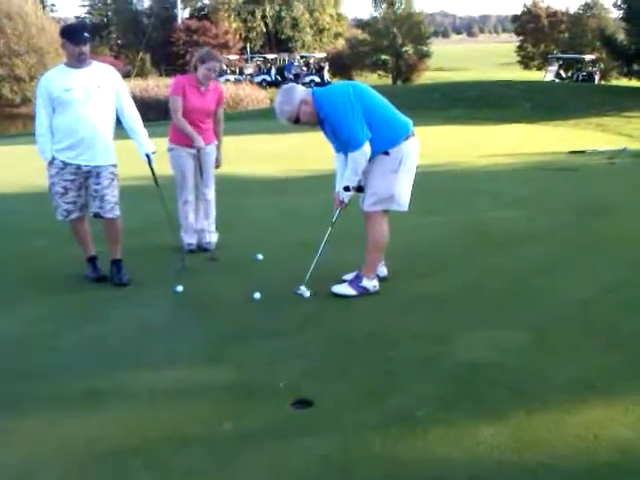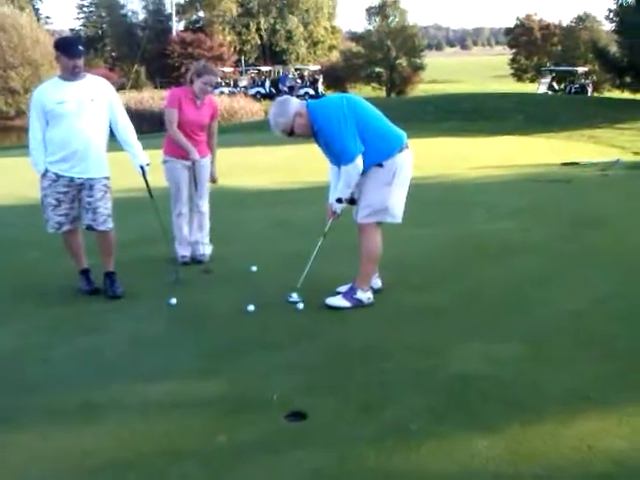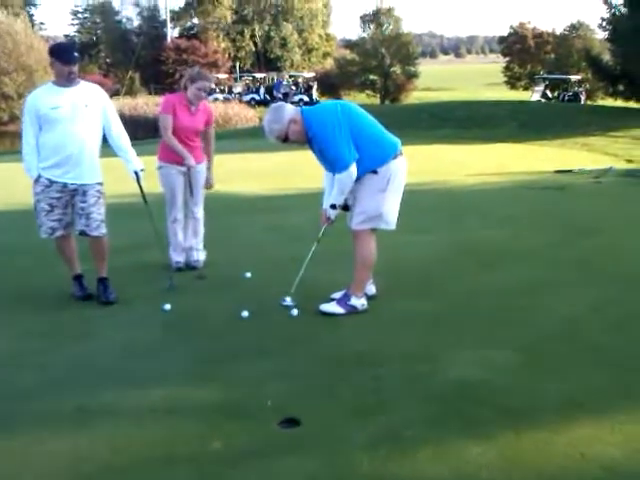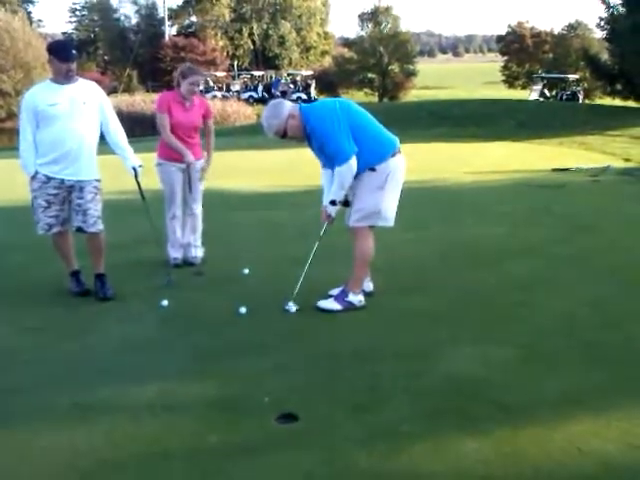
dt=0.2s
person 1, frame 1
left shoulder: (108, 74)
right shoulder: (49, 80)
left elbow: (128, 112)
right elbow: (43, 122)
left wrist: (144, 143)
right wrist: (48, 156)
left hip: (102, 159)
right hip: (65, 161)
left knee: (111, 212)
right knee: (75, 214)
left ankle: (117, 262)
right ankle: (91, 261)
person 1, frame 2
left shoulder: (102, 86)
right shoulder: (43, 93)
left elbow: (122, 124)
right elbow: (36, 135)
left wrist: (138, 155)
right wrist: (41, 169)
left hip: (95, 171)
right hip: (58, 173)
left knee: (104, 224)
right knee: (67, 226)
left ankle: (110, 275)
right ankle: (84, 273)
person 1, frame 3
left shoulder: (95, 93)
right shoulder: (36, 99)
left elbow: (115, 130)
right elbow: (29, 140)
left wrist: (132, 161)
right wrist: (34, 174)
left hip: (88, 178)
right hip: (51, 179)
left knee: (97, 230)
right knee: (60, 232)
left ankle: (103, 281)
right ankle: (77, 278)
person 1, frame 4
left shoulder: (92, 90)
right shoulder: (34, 96)
left elbow: (112, 127)
right elbow: (27, 137)
left wrist: (129, 158)
right wrist: (31, 171)
left hip: (86, 174)
right hip: (48, 175)
left knee: (93, 227)
right knee: (57, 227)
left ankle: (100, 277)
right ankle: (74, 274)
person 2, frame 1
left shoulder: (334, 102)
right shoulder: (325, 107)
left elbow: (360, 149)
right elbow: (343, 149)
left wrist: (348, 187)
right wrist: (339, 188)
left hip: (395, 147)
right hip: (383, 150)
left knee: (375, 211)
right knee: (373, 209)
left ankle: (368, 279)
right ankle: (376, 266)
person 2, frame 2
left shoulder: (329, 115)
right shoulder: (319, 119)
left elbow: (352, 163)
right elbow: (338, 161)
left wrist: (340, 199)
right wrist: (333, 199)
left hip: (389, 159)
right hip: (377, 162)
left knee: (369, 223)
right knee: (367, 221)
left ankle: (362, 291)
right ankle: (370, 278)
person 2, frame 3
left shoulder: (323, 122)
right shoulder: (314, 126)
left elbow: (346, 170)
right elbow: (333, 167)
left wrist: (334, 205)
right wrist: (327, 204)
left hip: (383, 167)
right hip: (372, 169)
left knee: (363, 230)
right knee: (361, 228)
left ankle: (356, 297)
right ankle: (365, 285)
person 2, frame 4
left shoulder: (321, 117)
right shoulder: (312, 124)
left elbow: (347, 163)
right elbow: (329, 165)
left wrist: (334, 200)
right wrist: (327, 202)
left hip: (381, 164)
right hip: (369, 167)
left knee: (361, 227)
right knee: (359, 225)
left ankle: (353, 294)
right ankle: (362, 282)
person 3, frame 1
left shoulder: (217, 90)
right shoulder: (180, 83)
left elbow: (218, 122)
right elbow: (176, 116)
left wrist: (219, 150)
right wrist: (195, 137)
left hip: (207, 146)
right hip: (181, 146)
left knee: (207, 192)
right knee: (186, 193)
left ankle: (207, 235)
right ankle: (189, 238)
person 3, frame 2
left shoulder: (212, 104)
right shoulder: (176, 95)
left elbow: (212, 136)
right elbow: (172, 128)
left wrist: (213, 165)
right wrist: (190, 149)
left hip: (201, 158)
right hip: (175, 159)
left knee: (201, 204)
right knee: (180, 205)
left ankle: (201, 247)
right ankle: (183, 249)
person 3, frame 3
left shoulder: (206, 110)
right shoulder: (170, 101)
left elbow: (209, 142)
right elbow: (166, 134)
left wrist: (209, 171)
right wrist: (185, 155)
left hip: (197, 164)
right hip: (170, 164)
left knee: (196, 209)
right knee: (175, 210)
left ankle: (195, 253)
right ankle: (177, 255)
person 3, frame 4
left shoulder: (203, 104)
right shoulder: (165, 99)
left elbow: (210, 134)
right elbow: (165, 133)
left wrist: (207, 161)
right wrist: (184, 153)
left hip: (196, 161)
right hip: (170, 162)
left knee: (194, 206)
right knee: (174, 206)
left ankle: (193, 249)
right ankle: (175, 251)
